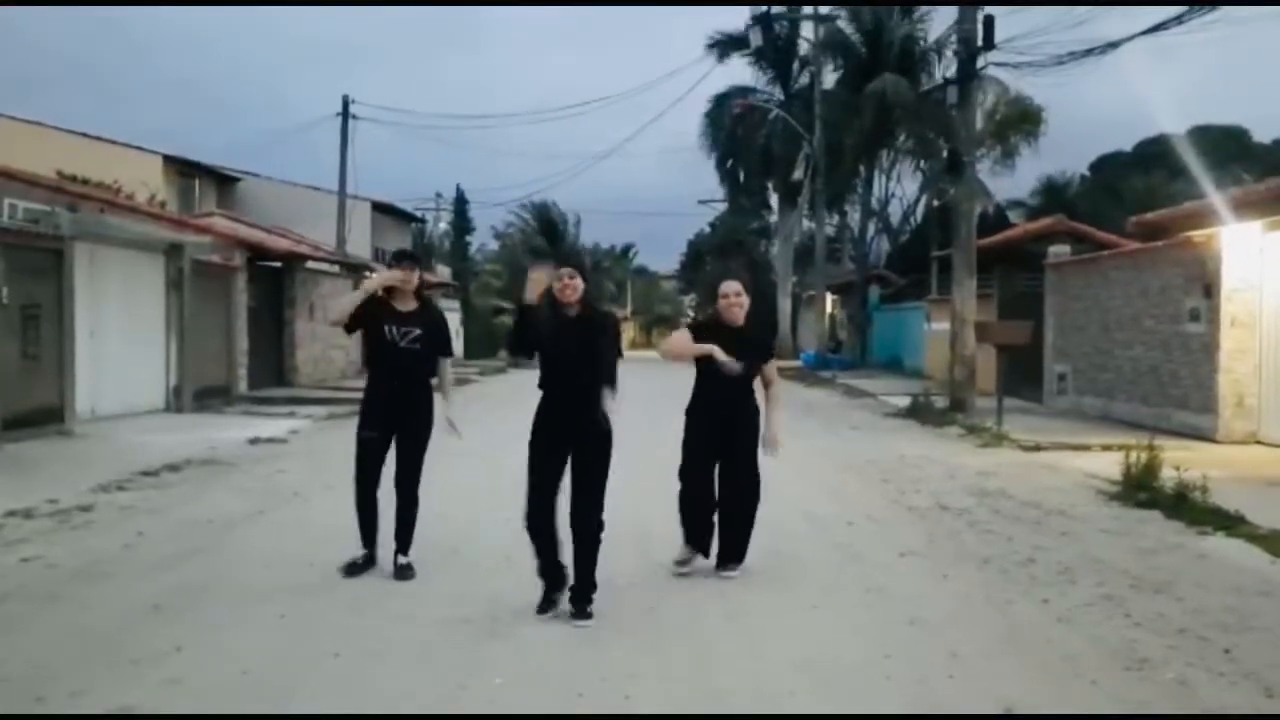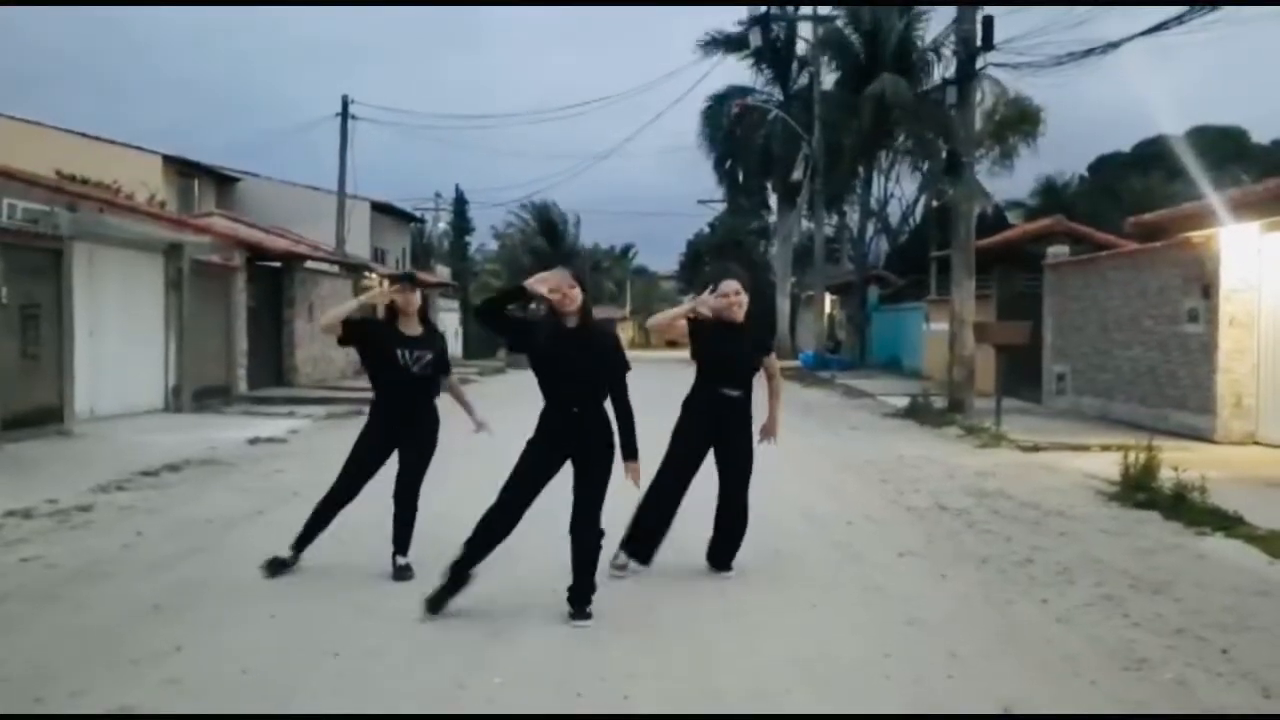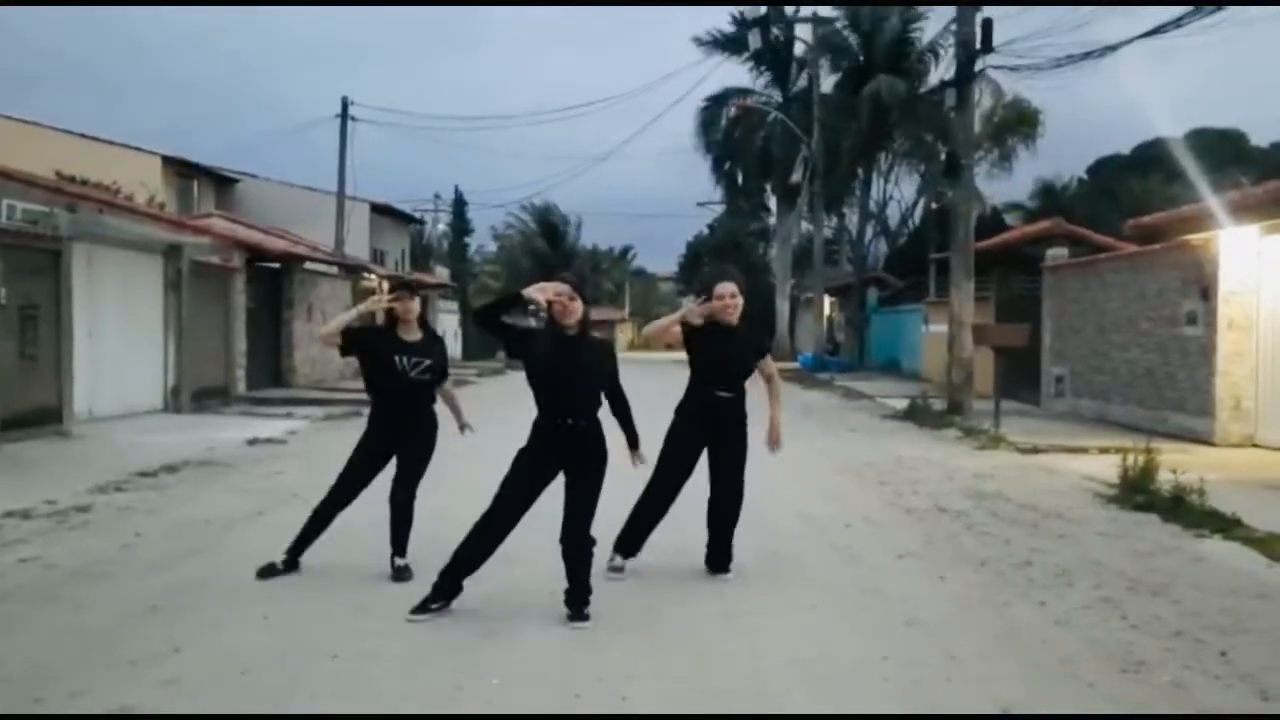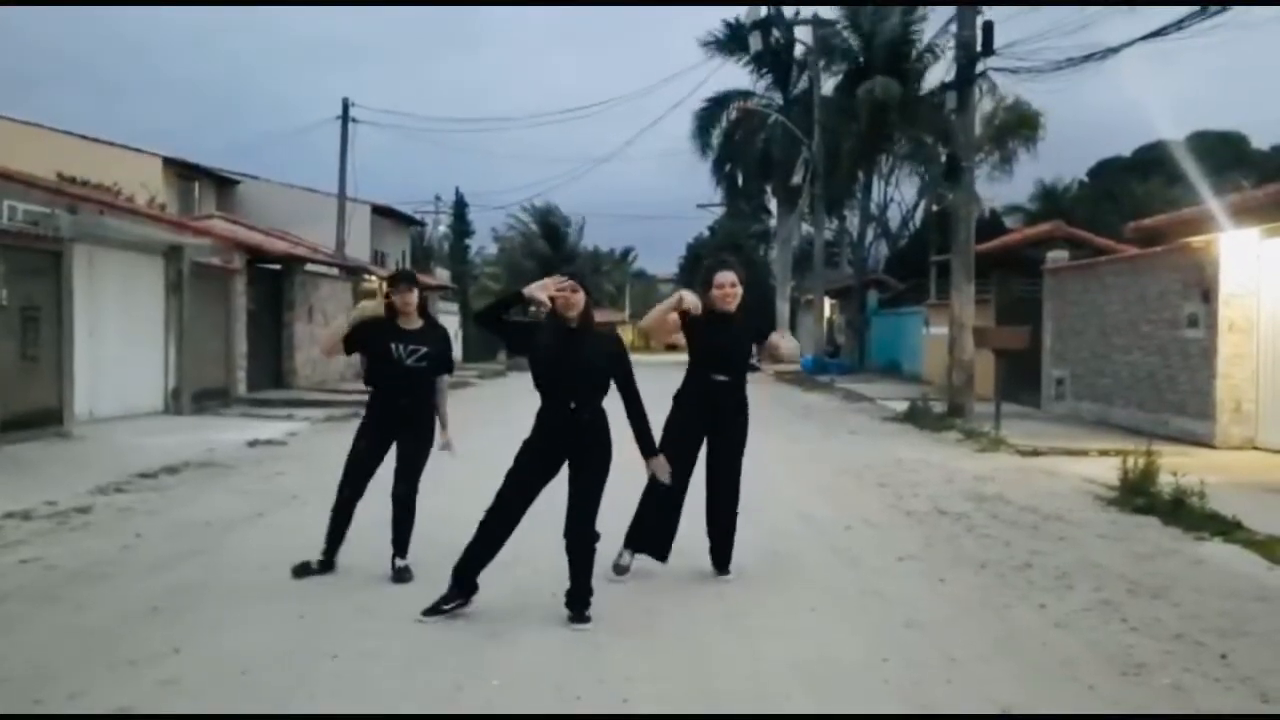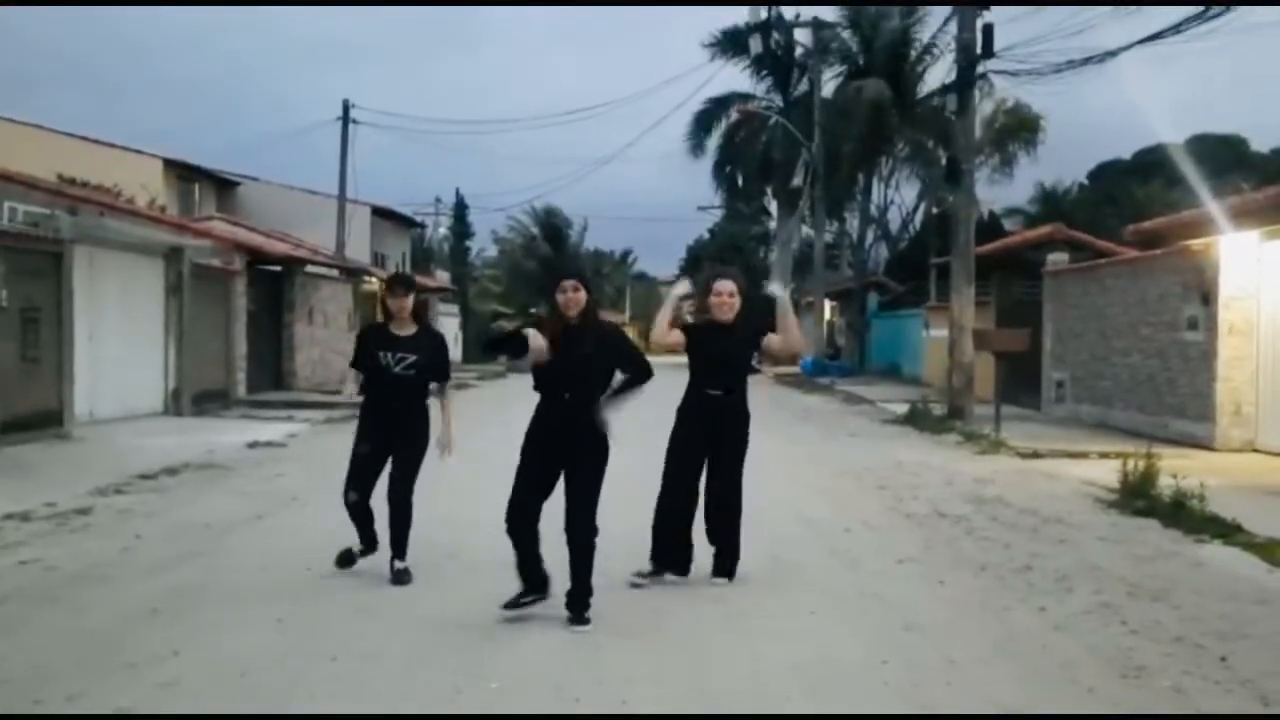
dt=0.2s
person 1, frame 1
left shoulder: (603, 322)
right shoulder: (540, 321)
left elbow: (609, 361)
right elbow: (520, 349)
left wrist: (607, 391)
right wrist: (527, 303)
left hip: (591, 422)
right hip: (550, 418)
left knee: (587, 515)
right knee: (538, 511)
left ankle: (582, 597)
right ankle: (552, 581)
person 1, frame 2
left shoulder: (605, 338)
right shoulder: (538, 332)
left elbow: (620, 396)
right elbow: (485, 313)
left wrist: (629, 452)
right wrist: (528, 288)
left hip: (594, 434)
right hip: (552, 429)
left knee: (586, 525)
right knee: (506, 508)
left ankle: (581, 599)
right ankle: (457, 576)
person 1, frame 3
left shoulder: (600, 350)
right shoulder: (534, 341)
left elbow: (615, 397)
right elbow: (484, 318)
left wrist: (632, 442)
right wrist: (524, 295)
left hip: (587, 444)
right hip: (544, 439)
left knee: (576, 531)
right knee: (498, 516)
left ankle: (578, 601)
right ankle: (446, 588)
person 1, frame 4
left shoulder: (606, 341)
right shoulder: (537, 333)
left elbow: (630, 394)
right elbow: (485, 318)
left wrist: (651, 449)
right wrist: (525, 294)
left hip: (591, 433)
right hip: (548, 430)
left knee: (581, 524)
right knee: (503, 510)
left ankle: (579, 602)
right ankle: (461, 588)
person 1, frame 5
left shoulder: (606, 335)
right shoulder: (543, 331)
left elbow: (643, 370)
right elbow: (491, 345)
left wrist: (608, 397)
right wrist: (525, 336)
left hip: (587, 430)
right hip: (546, 426)
left knee: (580, 521)
right knee: (520, 512)
left ankle: (579, 603)
right ankle: (534, 584)
person 2, frame 1
left shoulder: (432, 316)
right shoulder: (374, 308)
left elbow: (443, 364)
right elbow: (336, 318)
left wrist: (446, 406)
right wrist: (369, 287)
left hip: (417, 405)
right hip: (378, 402)
left knee: (408, 483)
right knee: (366, 480)
left ankle: (402, 554)
right ankle: (367, 551)
person 2, frame 2
left shoulder: (435, 338)
right shoulder: (376, 331)
left elbow: (447, 379)
right elbow: (326, 325)
left wrist: (472, 413)
right wrist: (364, 300)
left hip: (422, 426)
right hip: (383, 421)
left knee: (407, 493)
right knee: (343, 488)
left ankle: (401, 556)
right ankle: (295, 550)
person 2, frame 3
left shoulder: (434, 343)
right shoulder: (375, 338)
left elbow: (441, 386)
right elbow: (326, 335)
left wrist: (460, 416)
right wrist: (361, 310)
left hip: (420, 431)
right hip: (382, 426)
left knee: (402, 495)
right knee: (341, 493)
left ankle: (399, 558)
right ankle: (291, 557)
person 2, frame 4
left shoulder: (437, 334)
right shoulder: (373, 329)
left elbow: (440, 383)
right elbow: (327, 349)
left wrist: (445, 428)
right wrist: (355, 316)
left hip: (417, 420)
right hip: (379, 415)
left knee: (405, 492)
right knee: (349, 488)
left ankle: (400, 558)
right ankle: (328, 556)
person 2, frame 5
left shoulder: (431, 340)
right shoulder: (370, 336)
left elbow: (443, 386)
right elbow: (356, 374)
left wrist: (447, 428)
right wrist: (351, 389)
left hip: (412, 424)
right hip: (374, 421)
left knee: (399, 493)
right knee: (354, 495)
left ankle: (398, 559)
right ankle: (366, 542)
person 3, frame 1
left shoulder: (758, 339)
right shoulder: (704, 329)
left elbow: (770, 382)
right elbow: (667, 350)
left wrist: (771, 422)
right wrist: (709, 349)
left hip: (743, 418)
right hip: (703, 416)
left knee: (743, 488)
right knee: (694, 484)
left ankle: (730, 556)
right ankle: (694, 545)
person 3, frame 2
left shoulder: (759, 334)
right shoulder: (702, 328)
left elbow: (773, 374)
right elbow: (653, 325)
left wrist: (773, 416)
right wrist: (691, 307)
left hip: (738, 419)
right hip: (699, 414)
left knee: (735, 494)
right knee: (670, 481)
left ankle: (721, 556)
right ankle: (631, 549)
person 3, frame 3
left shoulder: (753, 339)
right shoulder: (696, 332)
left elbow: (771, 377)
right elbow: (648, 335)
left wrist: (775, 419)
right wrist: (684, 315)
left hip: (731, 421)
right hip: (692, 416)
left knee: (728, 495)
right knee: (663, 484)
left ankle: (719, 559)
right ankle: (622, 550)
person 3, frame 4
left shoulder: (748, 325)
right shoulder: (693, 320)
left elbow: (783, 347)
right elbow: (649, 324)
right wrist: (678, 298)
left hip: (731, 409)
right hip: (691, 404)
left knee: (724, 484)
right knee: (668, 476)
left ankle: (721, 559)
right ankle: (633, 548)
person 3, frame 5
left shoulder: (752, 332)
right shoulder: (694, 332)
left elbow: (793, 348)
right elbow: (657, 339)
left wrist: (783, 303)
right wrist: (671, 299)
left hip: (732, 420)
right hip: (692, 417)
left knee: (724, 494)
right knee: (675, 492)
left ankle: (725, 565)
right ankle: (662, 563)
